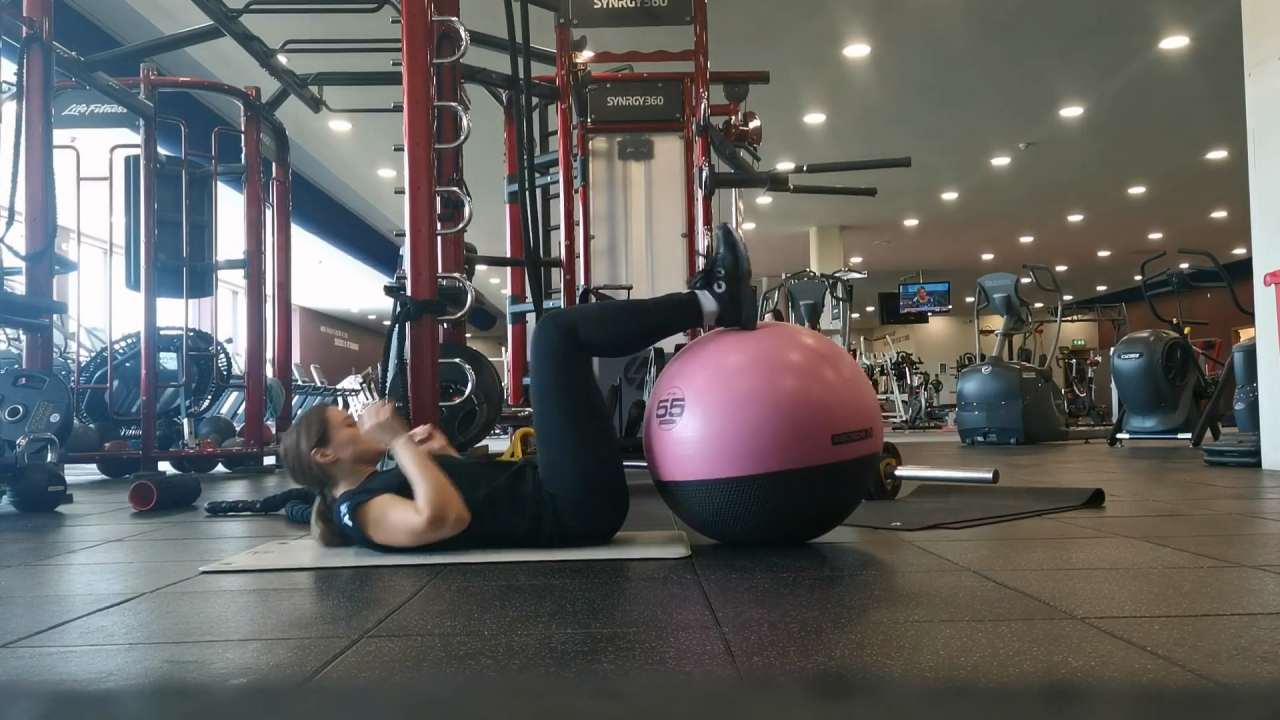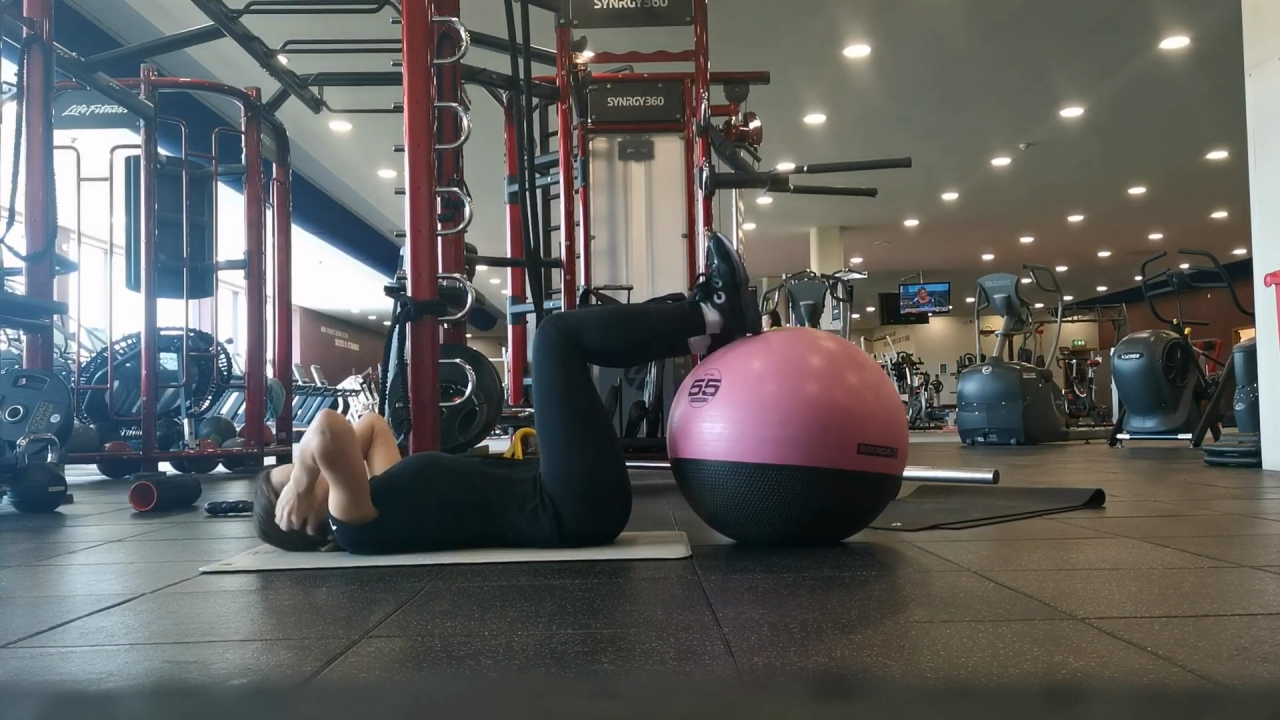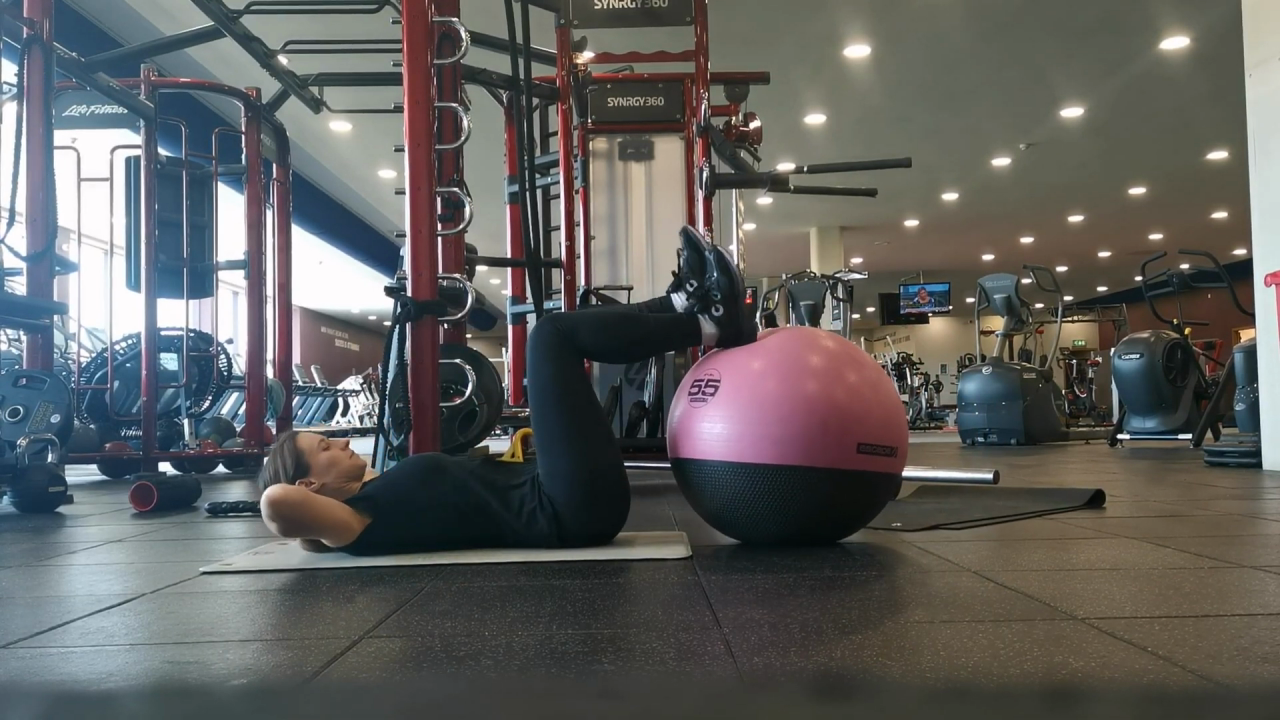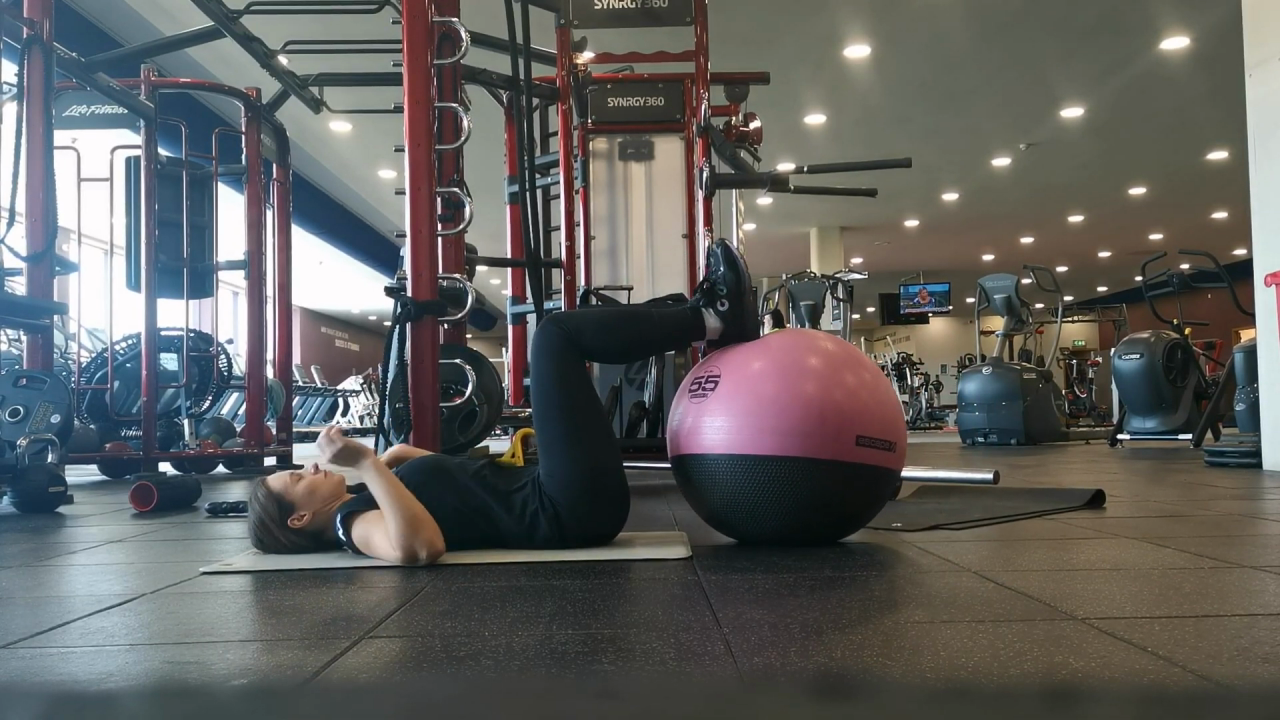
dt=1s
person 1, frame 1
left shoulder: (380, 489)
right shoulder: (360, 510)
right elbow: (447, 519)
left wrist: (440, 451)
right wrist: (397, 443)
left hip: (567, 503)
right hip: (576, 511)
left knee: (559, 341)
right knee: (555, 330)
left ankle: (702, 304)
right ankle: (713, 304)
person 1, frame 2
left shoulder: (377, 501)
right shoulder: (354, 522)
left elbow: (372, 423)
right elbow: (329, 424)
right wrist: (300, 488)
left hip: (565, 503)
right hip: (574, 510)
left knee: (568, 338)
right knee: (558, 333)
left ankle: (701, 334)
right ankle: (711, 316)
person 1, frame 3
left shoulder: (369, 499)
right shoulder: (354, 527)
left elbow: (371, 476)
right elbow: (280, 502)
right wrist: (284, 516)
left hip: (570, 505)
right hip: (575, 511)
left knee: (561, 338)
right knee: (552, 333)
left ankle: (684, 307)
right ankle: (709, 327)
person 1, frame 4
left shoulder: (367, 503)
right shoulder: (354, 519)
right elbow: (420, 549)
left wrist: (384, 460)
right wrist: (365, 465)
left hip: (563, 504)
right hip: (573, 511)
left knee: (563, 339)
right knee: (556, 333)
left ankle: (702, 317)
right ankle: (713, 322)
